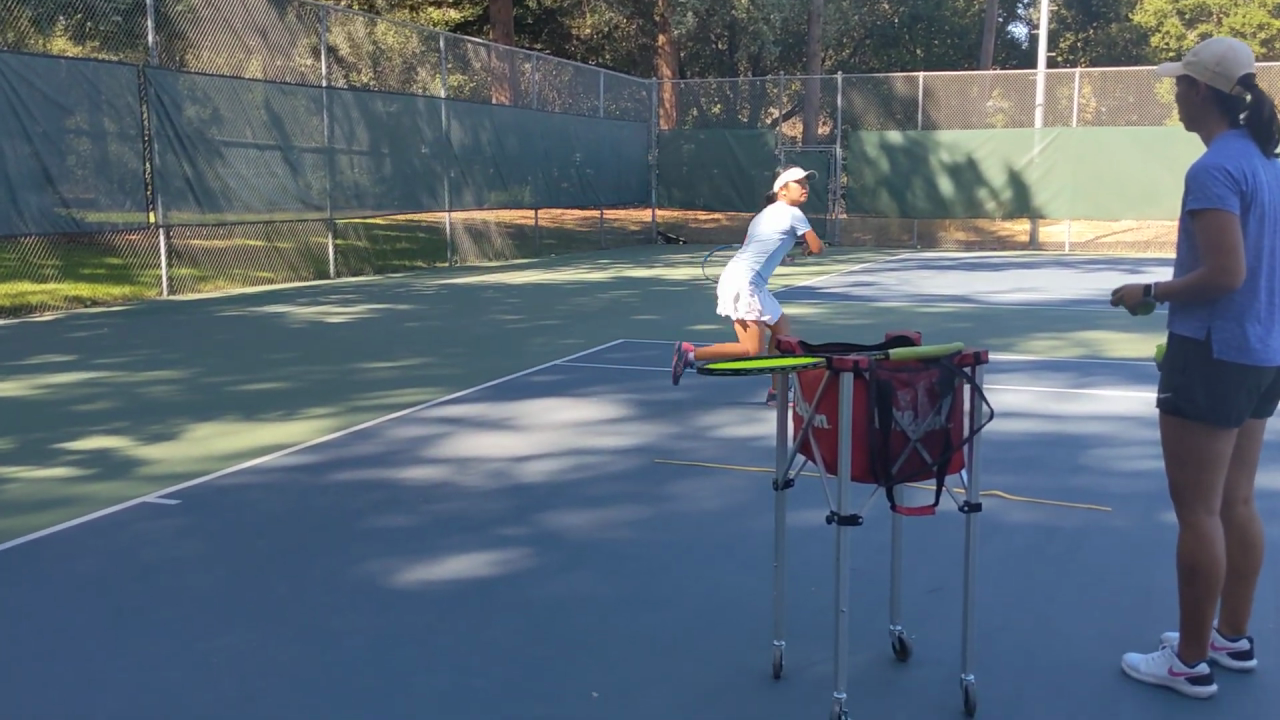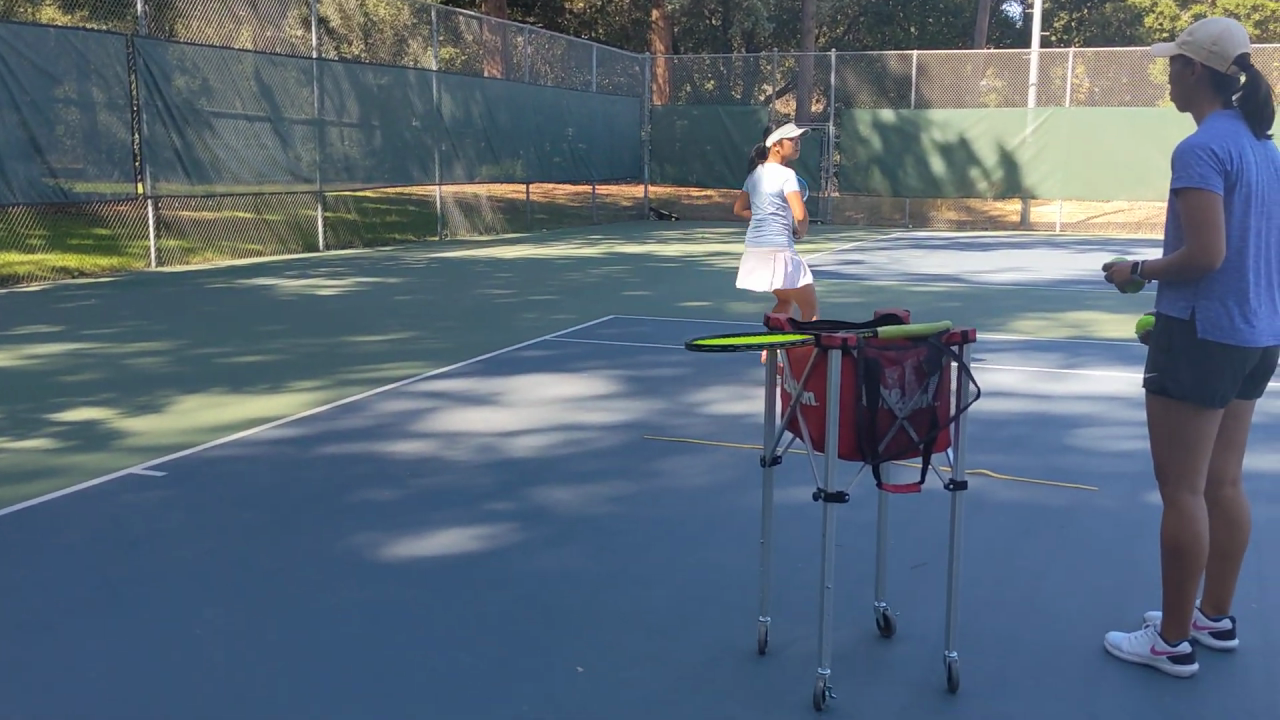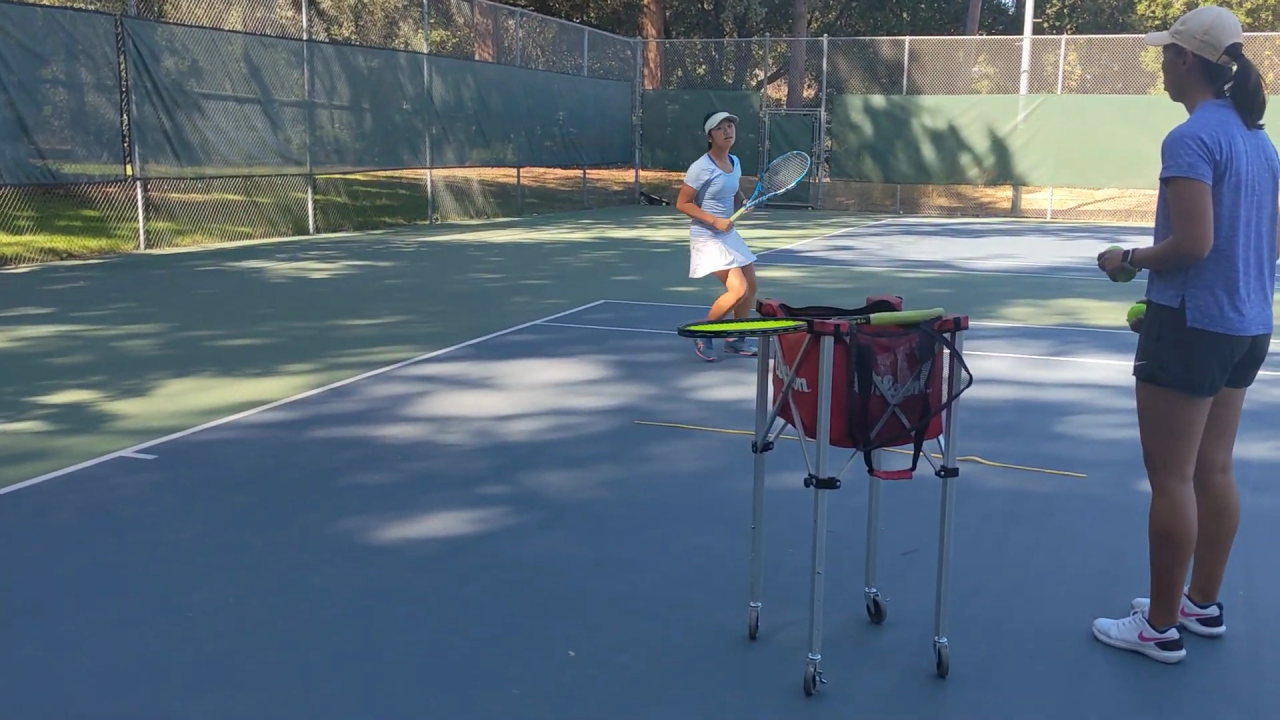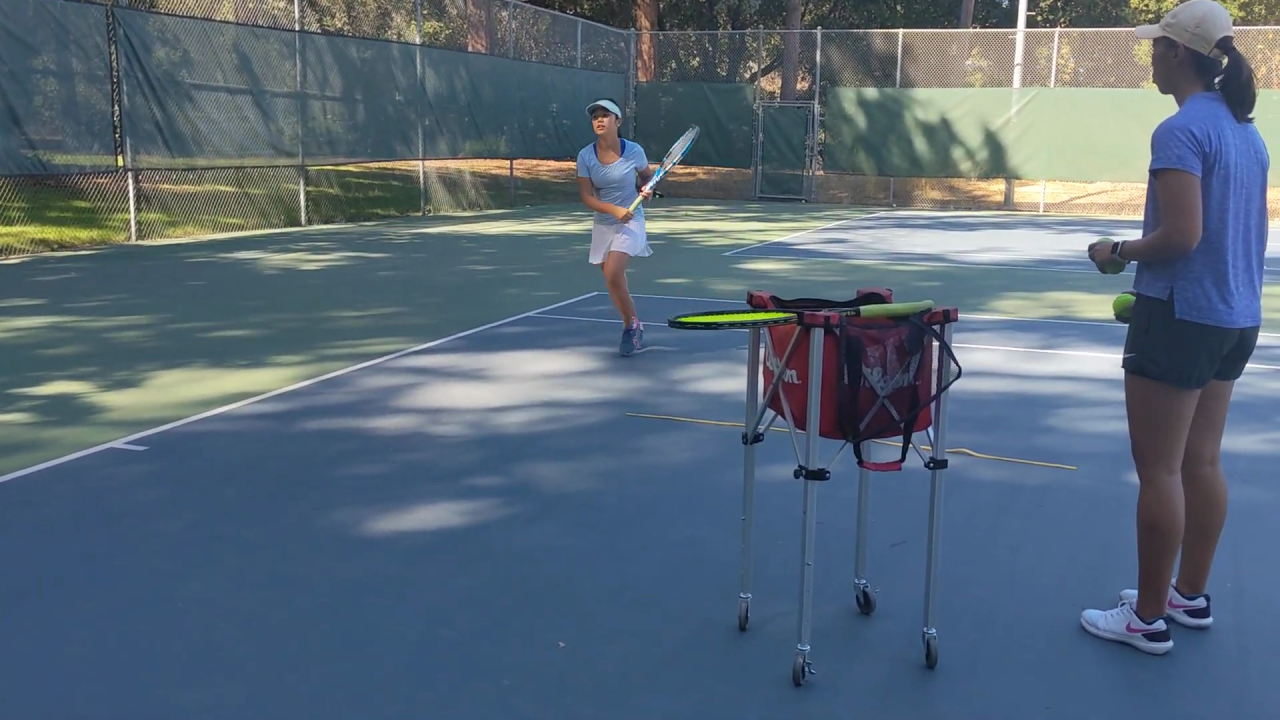
dt=0.4s
person 1, frame 1
left shoulder: (1213, 169)
left elbow: (1223, 274)
left wrist: (1149, 293)
left hip: (1214, 357)
left knee: (1198, 511)
left ankle: (1191, 662)
person 1, frame 2
left shoulder: (1201, 149)
left elbow: (1206, 254)
left wrist: (1137, 270)
left hip: (1200, 336)
left knee: (1183, 492)
right knee: (1224, 484)
left ankle: (1174, 641)
right ankle: (1216, 617)
person 1, frame 3
left shoulder: (1190, 139)
left elbow: (1193, 243)
left wrist: (1127, 259)
left hip: (1191, 324)
left knee: (1171, 479)
right knee: (1214, 472)
left ankle: (1162, 626)
right ankle: (1203, 604)
person 1, frame 4
left shoulder: (1180, 130)
right shoulder: (1246, 131)
left elbow: (1182, 234)
right elbow: (1258, 233)
left wrist: (1117, 251)
left hip: (1179, 316)
right hip: (1236, 317)
left knee: (1159, 470)
right knee: (1202, 463)
left ankle: (1149, 618)
right ankle: (1190, 595)
person 2, frame 1
left shoulder: (764, 215)
right shoulder: (793, 214)
right elbow: (816, 247)
left wrist: (777, 255)
right wrist: (807, 250)
left hip: (749, 284)
right hip: (743, 284)
left knee: (782, 329)
right knee: (754, 349)
left ankle: (776, 392)
right ankle: (691, 354)
person 2, frame 2
left shoulder: (755, 174)
right shoulder: (786, 174)
left elbow: (739, 210)
right elbow: (801, 214)
right wrist: (801, 228)
left hip: (755, 249)
right hip: (778, 251)
left knee: (787, 301)
right knee: (809, 306)
person 2, frame 3
left shoulder: (734, 162)
right shoulder: (701, 167)
right elbow: (682, 204)
left wrist: (742, 205)
right wrist: (711, 220)
left hip: (728, 236)
right hip: (706, 239)
left knee: (750, 288)
right knee: (738, 292)
left ankle: (735, 340)
right ankle: (703, 335)
person 2, frame 4
left shoulder: (634, 150)
right shoulder: (585, 155)
left elbow: (648, 174)
right elbow: (587, 196)
left wrist: (644, 190)
right wrist: (613, 209)
left hip: (630, 221)
right hip: (604, 224)
left knee: (612, 276)
right knee: (614, 283)
left ankle: (631, 327)
right ankle: (634, 326)
